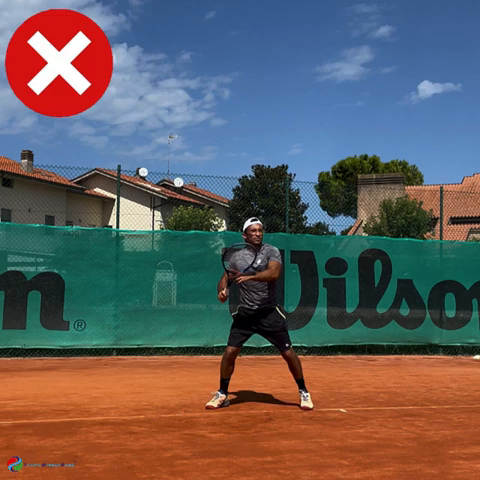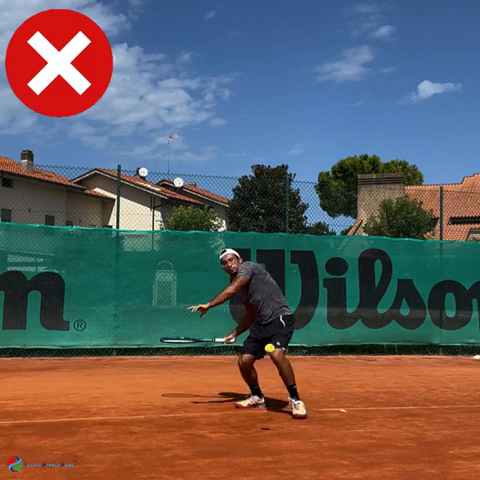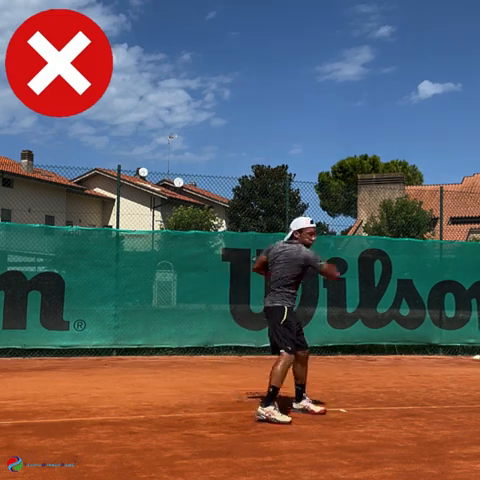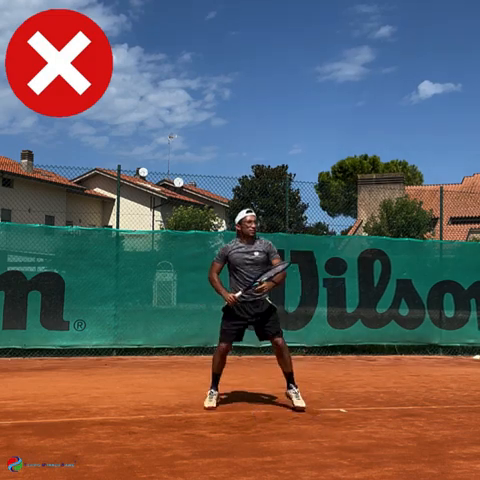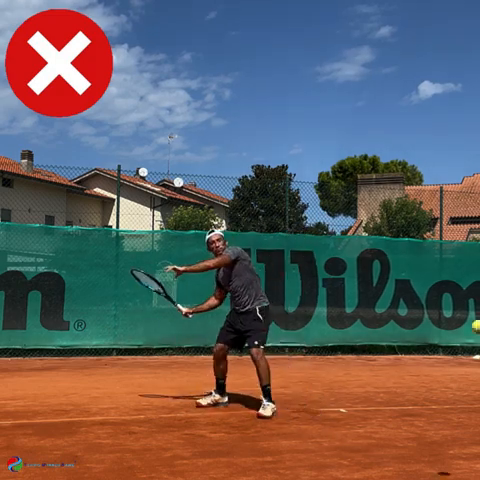
dt=1s
person 1, frame 1
left shoulder: (272, 252)
right shoulder: (237, 257)
left elbow: (274, 274)
right elbow: (224, 279)
left wrist: (250, 277)
right wrist: (222, 290)
left hip: (269, 313)
right hip: (245, 314)
left knee: (288, 353)
right knee: (230, 352)
left ankle: (303, 392)
right ankle: (222, 394)
person 1, frame 2
left shoulder: (249, 267)
right shoulder: (242, 290)
left elbow: (231, 289)
right elbow: (250, 316)
left wrist: (208, 305)
right wrist: (234, 333)
left hip: (281, 318)
right hip: (262, 324)
left knee: (276, 354)
right knee: (243, 361)
left ankle: (295, 400)
right ankle: (257, 396)
person 1, frame 3
left shoulder: (275, 247)
right shoulder: (306, 254)
left elbow: (257, 267)
right elbow: (334, 274)
right wrist: (323, 265)
left hip: (278, 308)
right hip: (280, 309)
left knee: (302, 352)
right knee: (288, 356)
left ankle: (300, 400)
right ankle: (266, 406)
person 1, frame 4
left shoulder: (266, 245)
right shoulder: (228, 248)
left elbow: (280, 271)
right elbow: (212, 273)
left wrist: (271, 283)
right wrist: (224, 293)
left hip: (262, 305)
right hip: (237, 306)
left knee: (279, 343)
right knee: (223, 347)
left ankle: (292, 389)
right ankle: (214, 390)
person 1, frame 5
left shoulder: (235, 251)
right shoulder: (220, 274)
left elbow: (211, 264)
right elbow: (217, 299)
left wrist: (184, 269)
right wrist: (193, 310)
left hip: (257, 311)
right hip: (238, 313)
left knee: (256, 352)
right knee: (219, 351)
left ankle: (268, 401)
right ankle: (219, 393)
